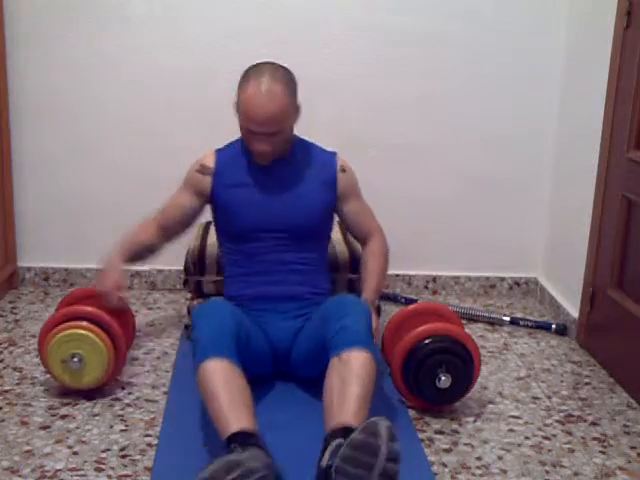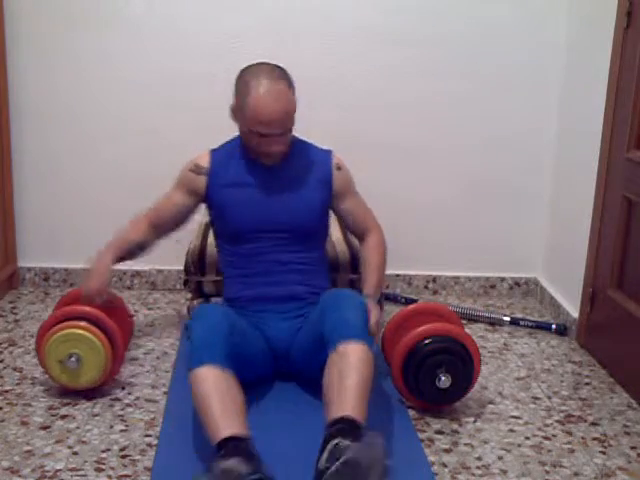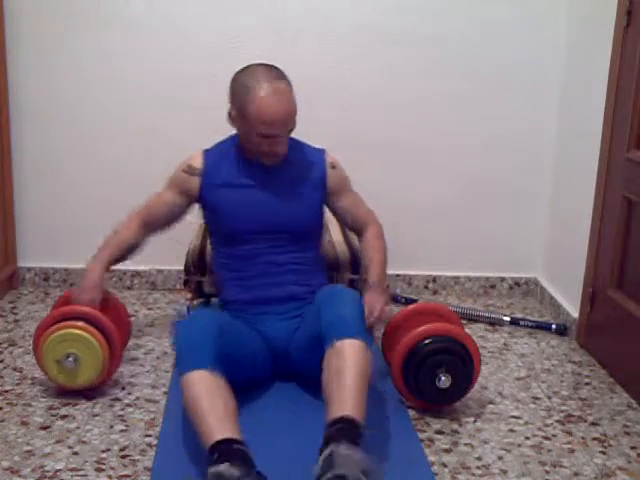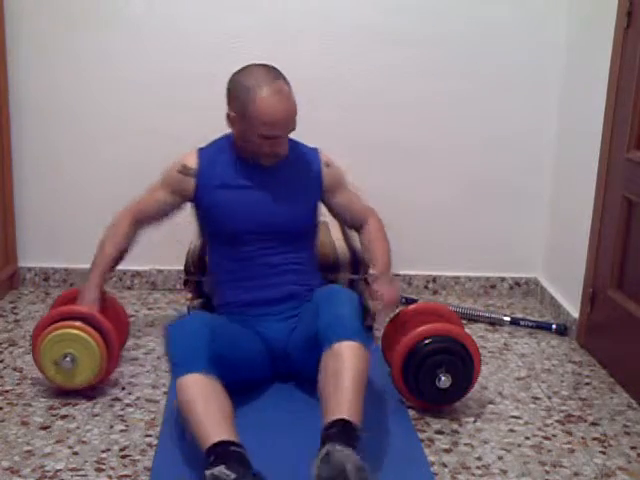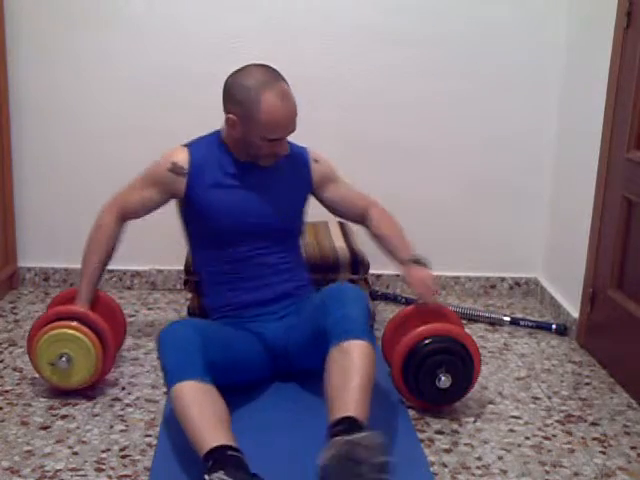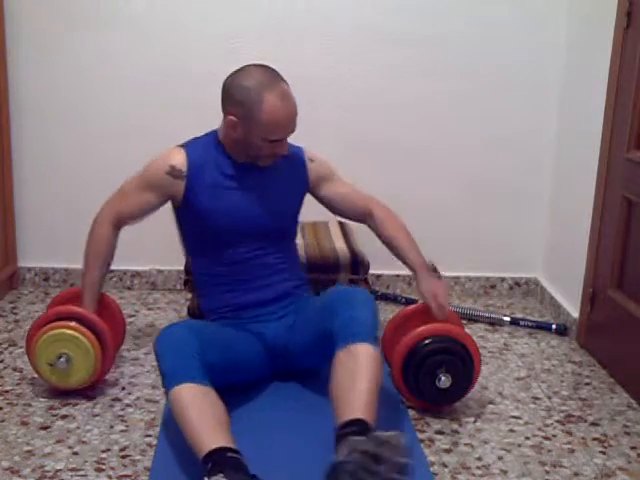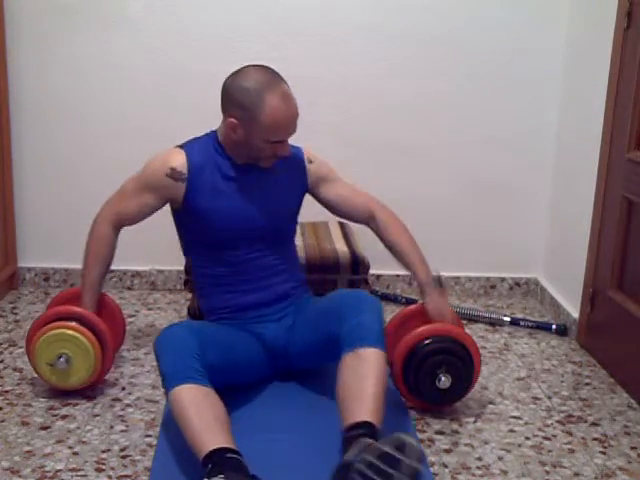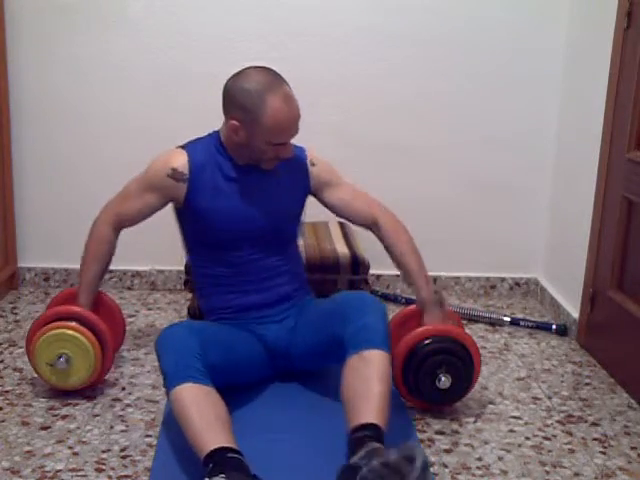
dt=0.1s
person 1, frame 1
left shoulder: (331, 169)
right shoulder: (214, 169)
left elbow: (373, 240)
right elbow: (160, 228)
left wrist: (366, 310)
right wrist: (119, 258)
left hip: (313, 329)
right hip: (250, 328)
left knee: (350, 312)
right knee: (213, 316)
person 1, frame 2
left shoulder: (327, 167)
right shoulder: (208, 169)
left elbow: (370, 233)
right elbow: (150, 224)
left wrist: (369, 299)
right wrist: (108, 256)
left hip: (310, 328)
right hip: (245, 331)
left knee: (344, 304)
right knee: (208, 319)
person 1, frame 3
left shoulder: (321, 166)
right shoulder: (202, 169)
left elbow: (367, 224)
right elbow: (142, 222)
left wrist: (374, 288)
right wrist: (97, 268)
left hip: (308, 328)
right hip: (243, 332)
left knee: (341, 301)
right knee: (194, 328)
person 1, frame 4
left shoulder: (315, 165)
right shoulder: (197, 169)
left elbow: (365, 220)
right elbow: (132, 217)
left wrist: (382, 276)
right wrist: (94, 282)
left hip: (306, 329)
right hip: (241, 335)
left knee: (338, 301)
right knee: (186, 331)
person 1, frame 5
left shoulder: (305, 164)
right shoulder: (185, 166)
left elbow: (367, 211)
right elbow: (114, 215)
left wrist: (410, 262)
right wrist: (84, 298)
left hip: (300, 322)
right hip: (234, 333)
left knee: (347, 298)
right knee: (177, 338)
person 1, frame 6
left shoulder: (301, 164)
right shoulder: (181, 167)
left elbow: (371, 211)
right elbow: (109, 219)
left wrist: (424, 271)
right wrist: (89, 308)
left hip: (300, 322)
right hip: (233, 334)
left knee: (354, 301)
right knee: (175, 341)
person 1, frame 7
left shoulder: (302, 164)
right shoulder: (181, 168)
left elbow: (375, 214)
right elbow: (109, 221)
left wrist: (429, 286)
right wrist: (88, 308)
left hip: (299, 319)
right hip: (233, 334)
left knee: (361, 306)
right knee: (174, 342)
person 1, frame 8
left shoulder: (305, 166)
right shoulder: (183, 168)
left elbow: (378, 219)
right elbow: (109, 222)
left wrist: (428, 301)
right wrist: (83, 308)
left hip: (301, 321)
right hip: (233, 334)
left knee: (365, 309)
right knee: (176, 342)
